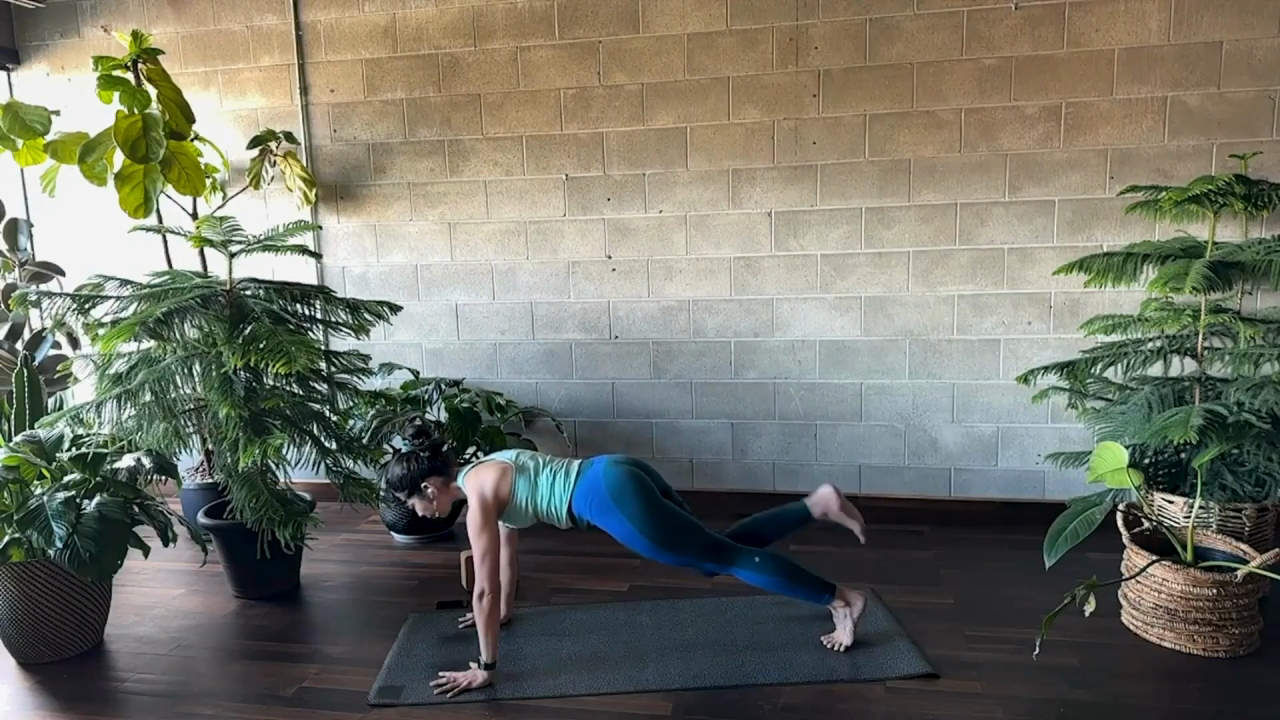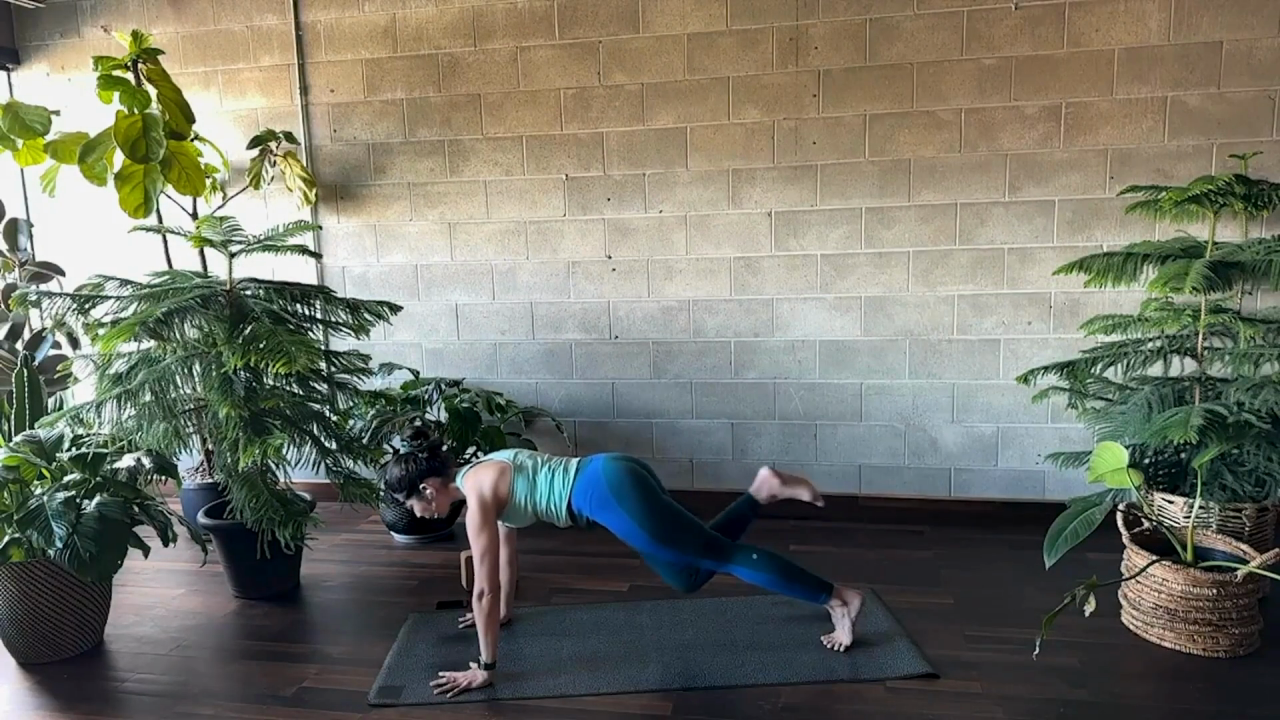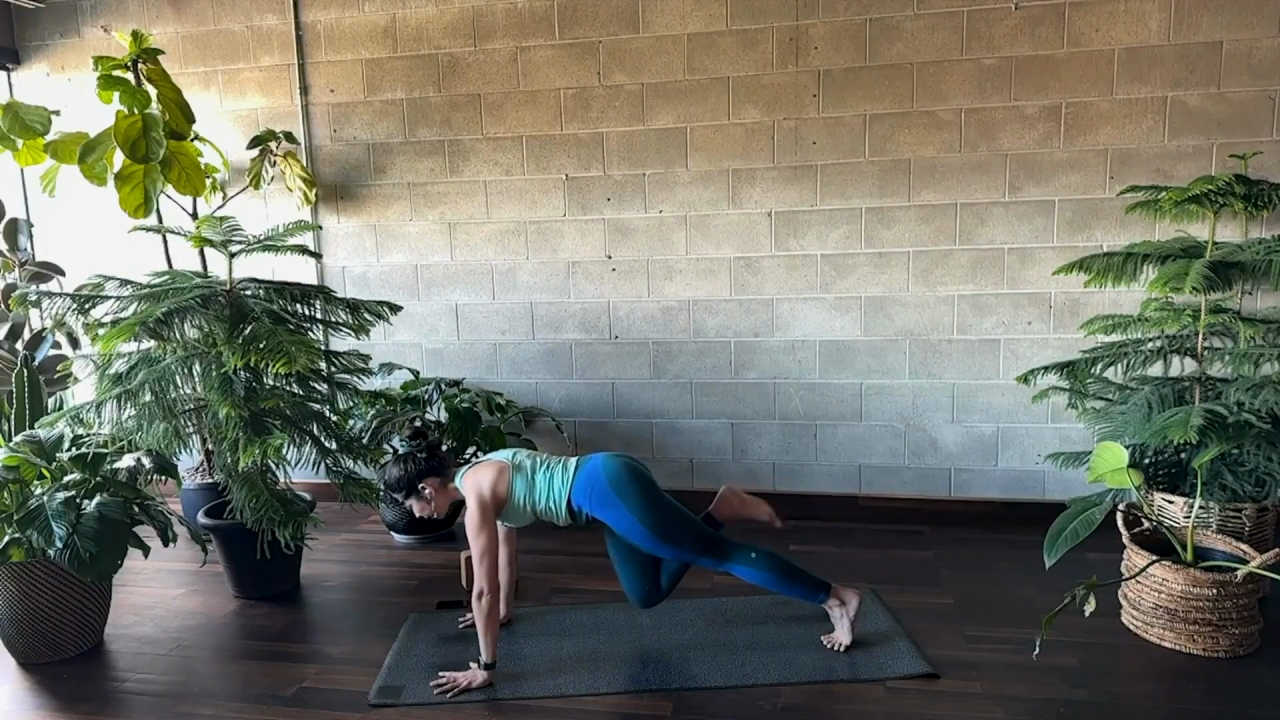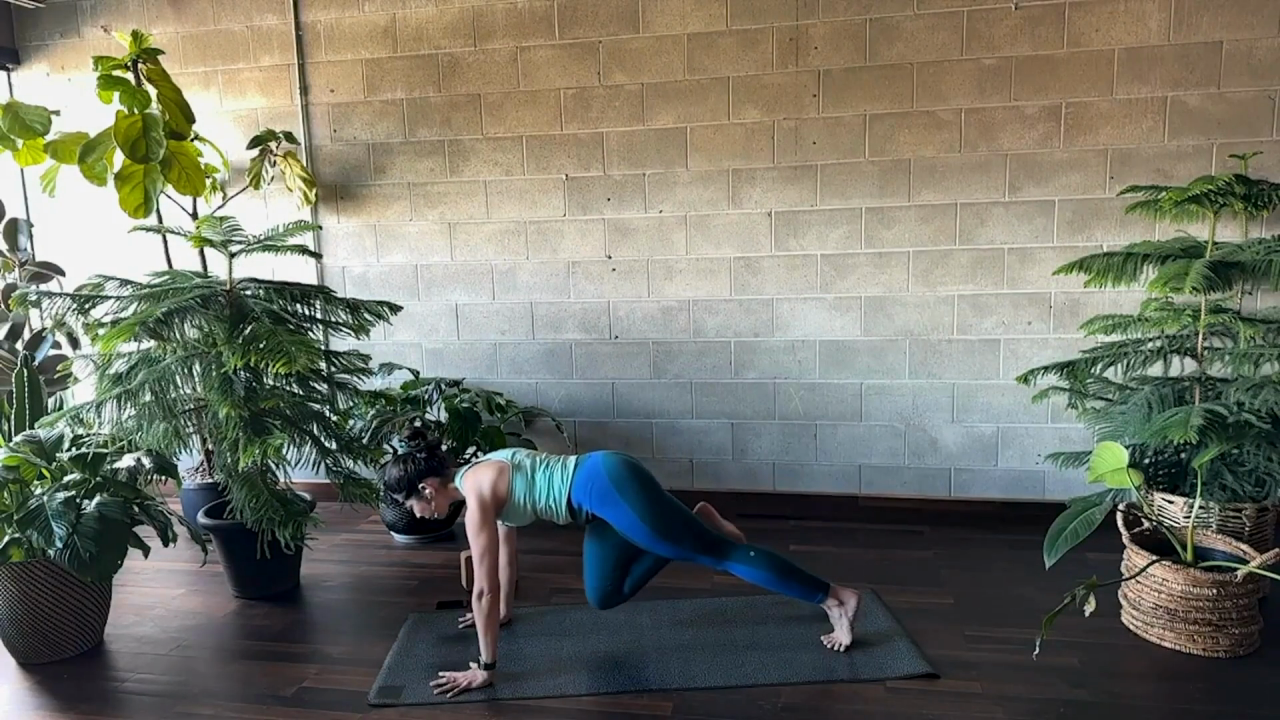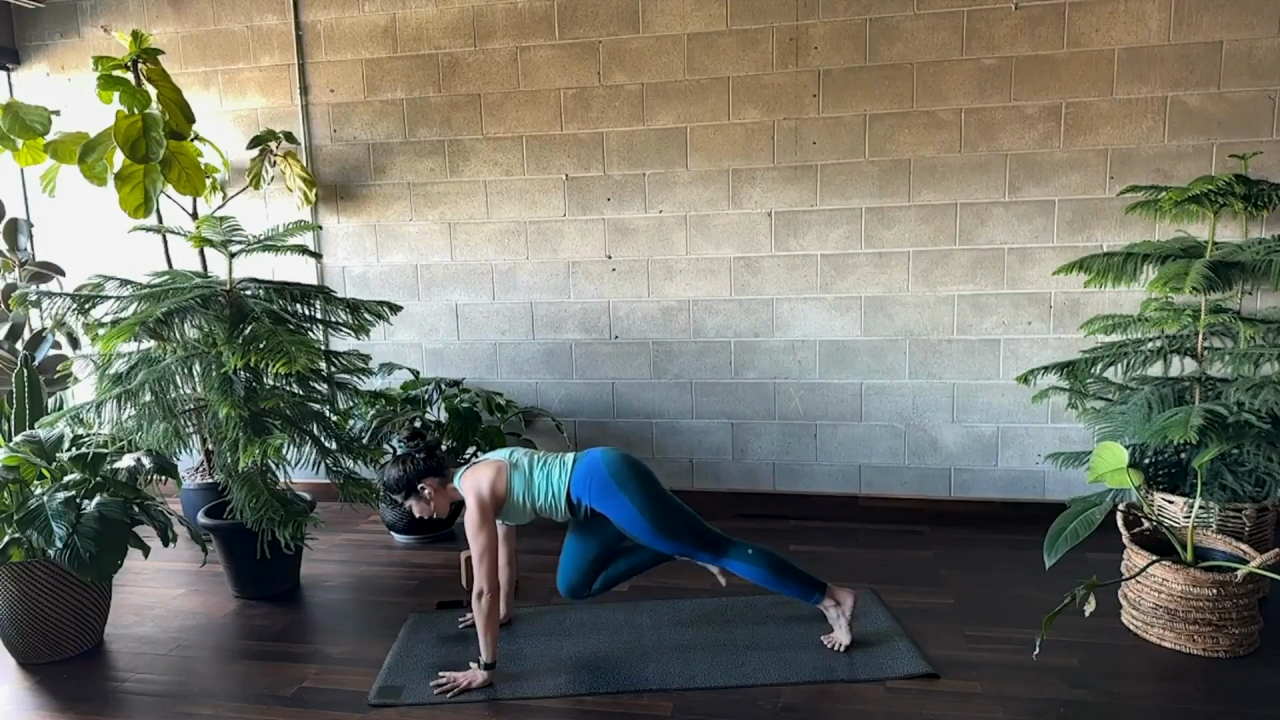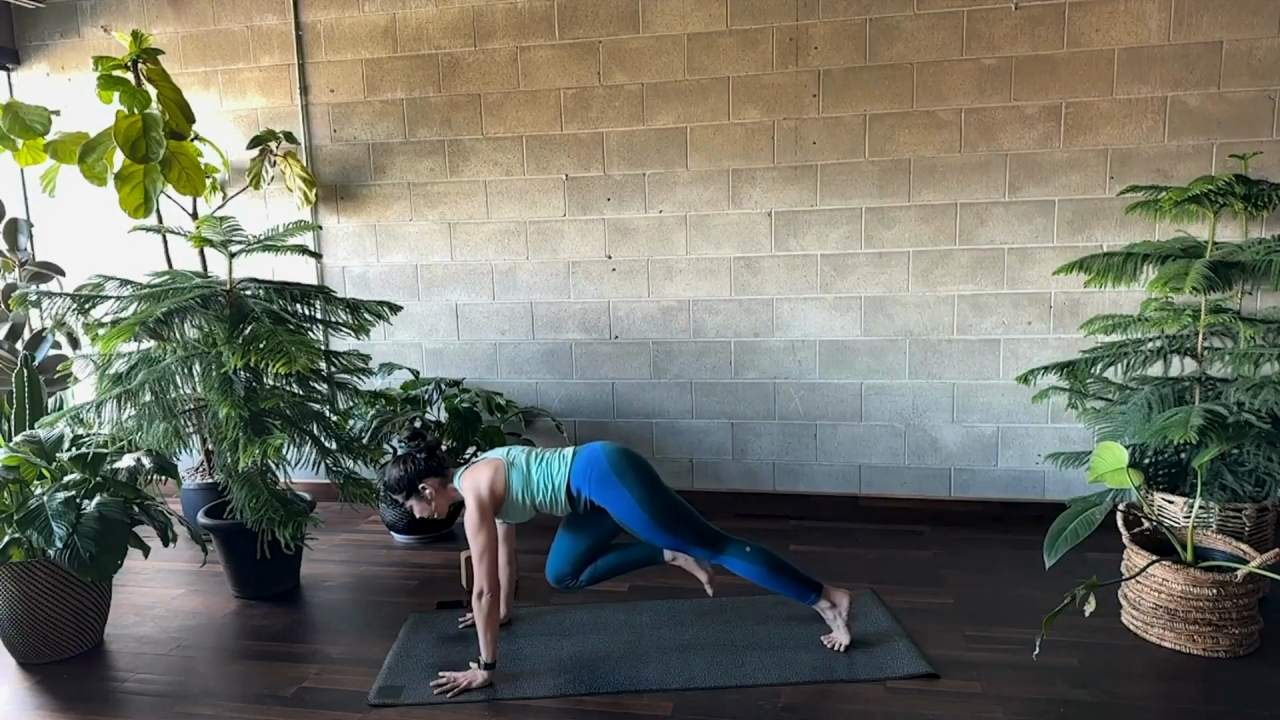
dt=0.2s
person 1, frame 1
left shoulder: (478, 495)
right shoulder: (488, 472)
left elbow: (483, 588)
right elbow: (508, 542)
left wrist: (485, 668)
right wrist: (503, 611)
left hip: (611, 496)
right hip: (618, 474)
left knee: (724, 557)
right knee: (718, 551)
left ankle: (841, 602)
right ankle: (819, 504)
person 1, frame 2
left shoulder: (477, 495)
right shoulder: (486, 473)
left elbow: (483, 588)
right elbow: (507, 541)
left wrist: (485, 667)
right wrist: (503, 610)
left hip: (609, 492)
right hip: (614, 474)
left knee: (721, 556)
right knee: (690, 577)
left ankle: (839, 600)
right ankle: (762, 490)
person 1, frame 3
left shoulder: (476, 495)
right shoulder: (485, 474)
left elbow: (483, 588)
right elbow: (506, 543)
left wrist: (484, 667)
right wrist: (502, 610)
left hip: (608, 489)
right hip: (611, 475)
left knee: (720, 555)
right knee: (647, 595)
left ankle: (837, 600)
right ankle: (720, 510)
person 1, frame 4
left shoulder: (476, 494)
right shoulder: (484, 474)
left elbow: (483, 588)
right elbow: (506, 543)
left wrist: (485, 668)
right wrist: (502, 611)
left hip: (609, 487)
right hip: (607, 478)
left knee: (719, 553)
right knee: (603, 596)
left ankle: (836, 600)
right ankle: (694, 525)
person 1, frame 5
left shoulder: (475, 494)
right shoulder: (482, 474)
left elbow: (484, 588)
right elbow: (506, 545)
left wrist: (484, 668)
right wrist: (502, 611)
left hip: (607, 482)
right hip: (603, 476)
left knee: (719, 549)
right knee: (573, 585)
left ankle: (832, 600)
right ankle: (679, 543)
person 1, frame 6
left shoulder: (475, 493)
right shoulder: (483, 476)
left elbow: (484, 587)
right elbow: (506, 544)
left wrist: (485, 667)
right wrist: (503, 610)
left hip: (606, 476)
right hip: (601, 474)
left knee: (716, 545)
right knee: (562, 574)
left ankle: (829, 601)
right ankle: (670, 551)
